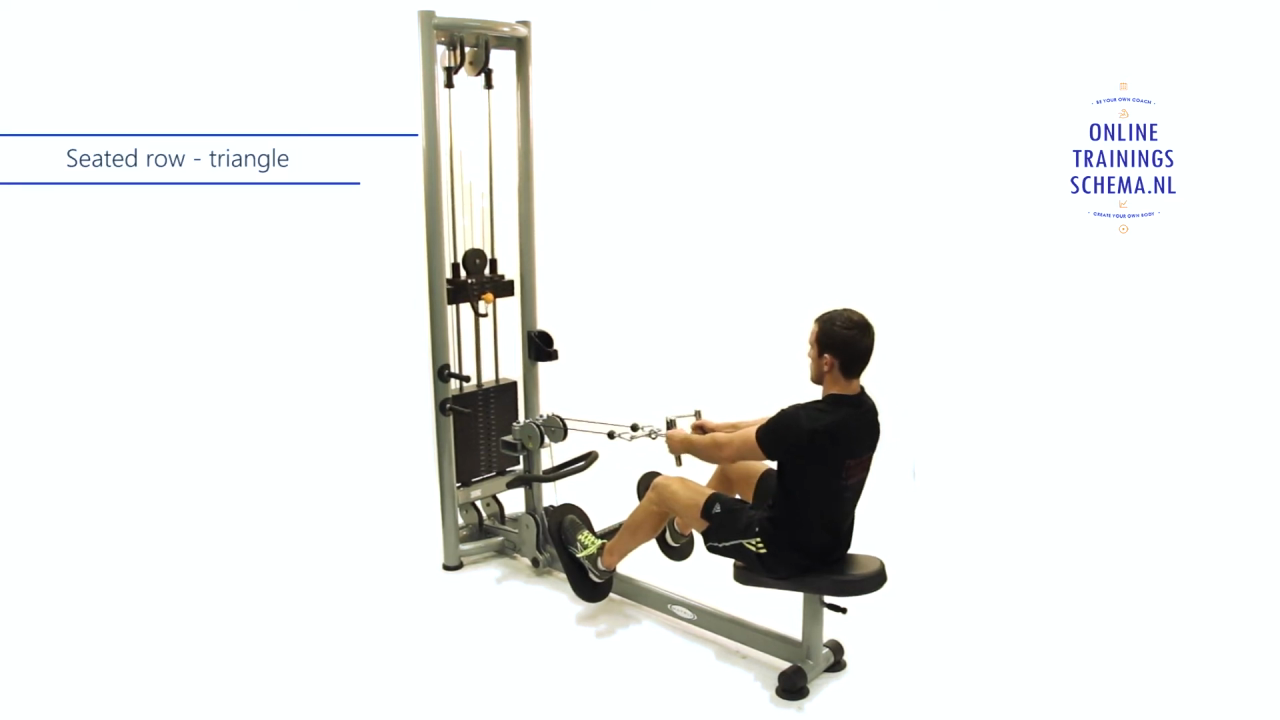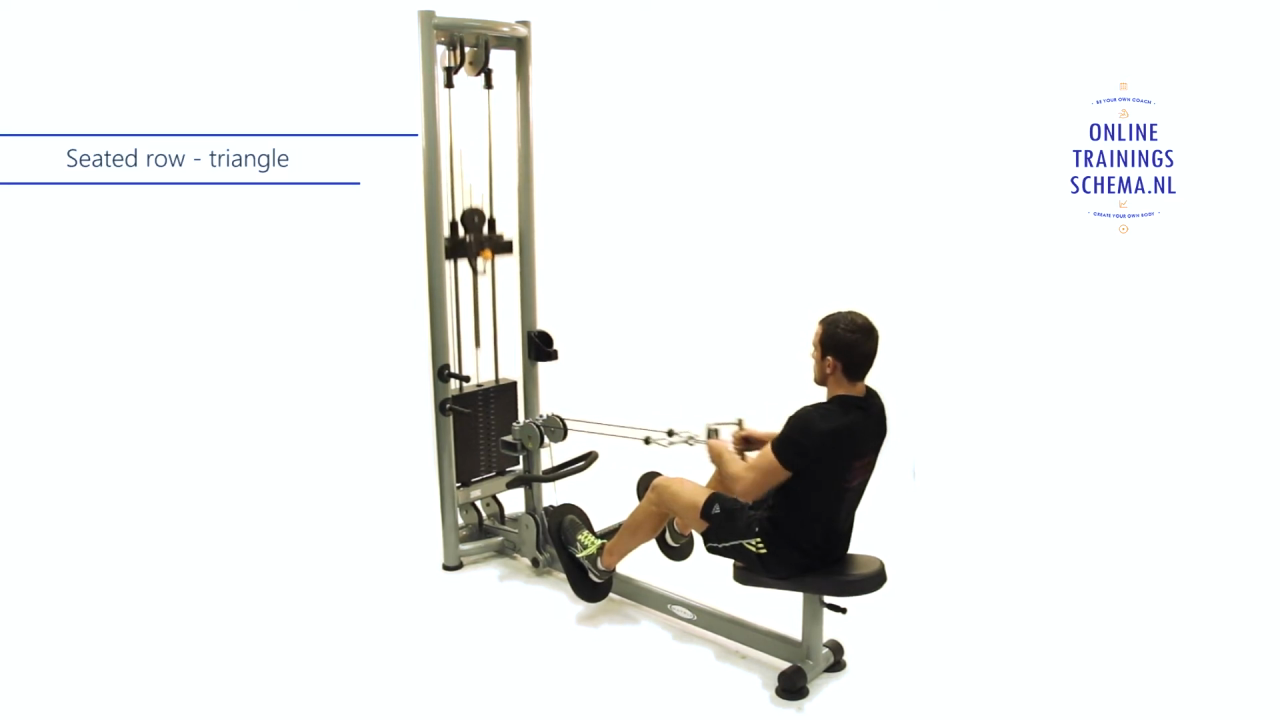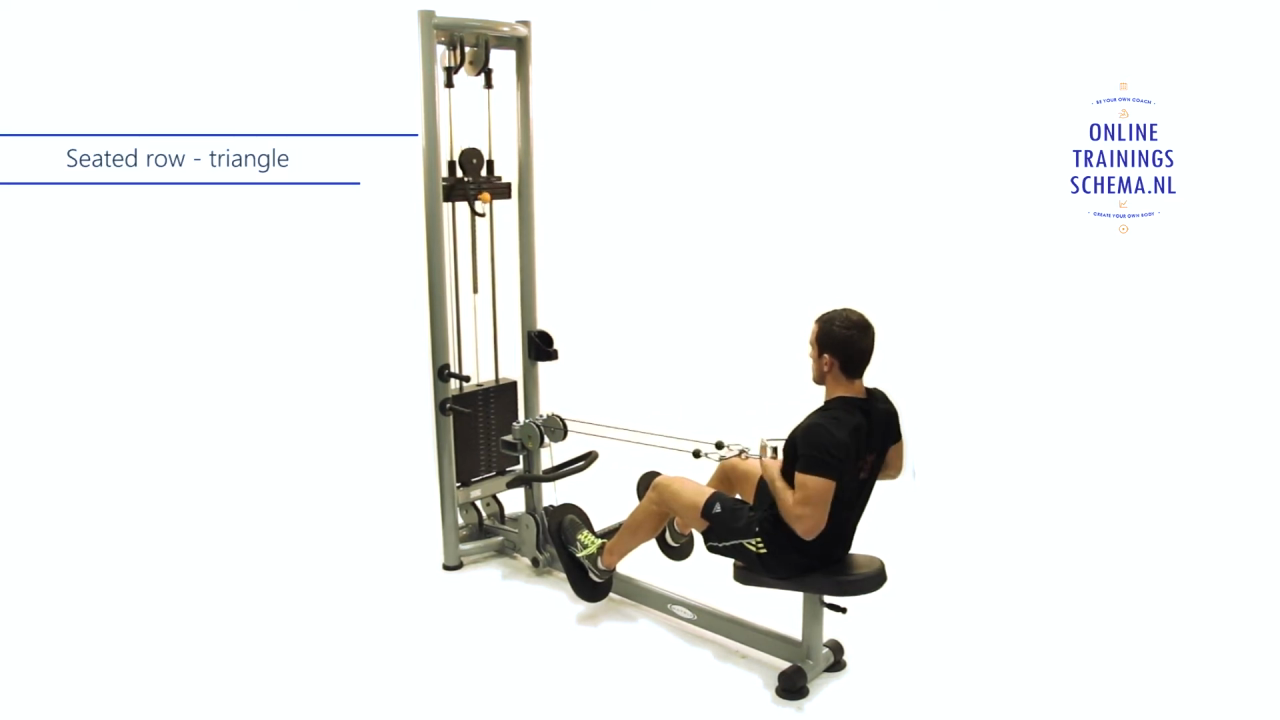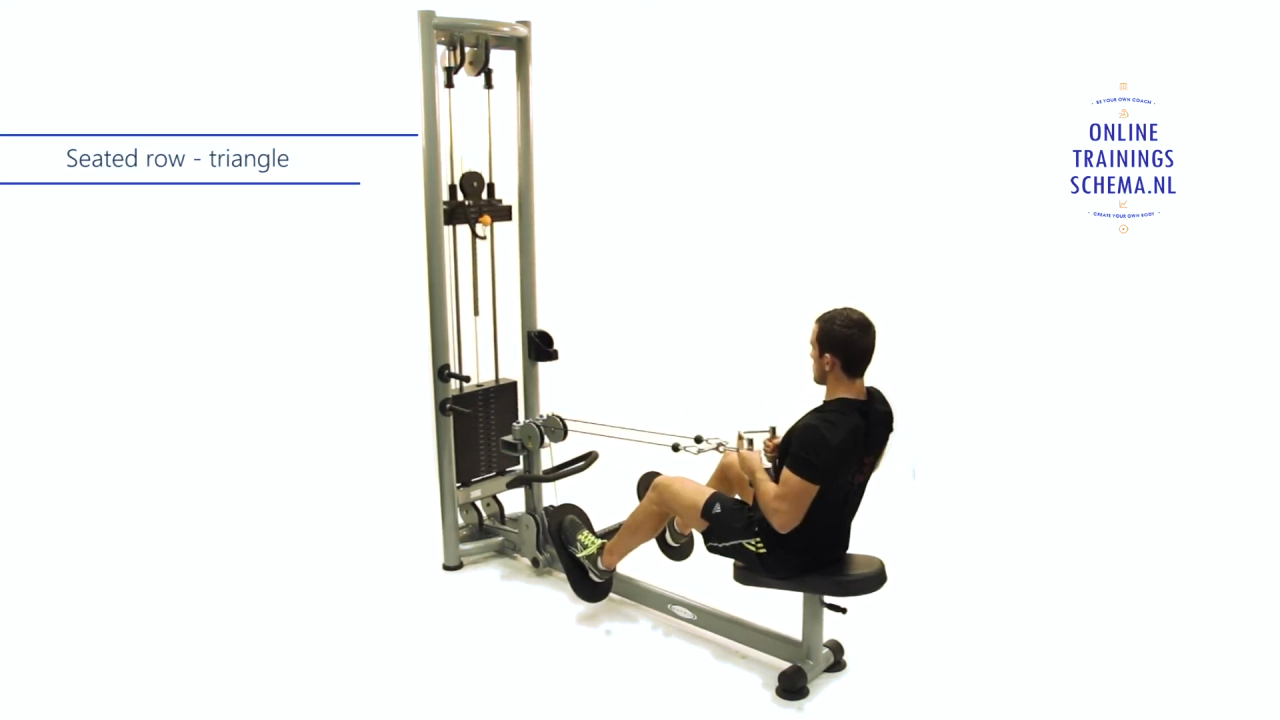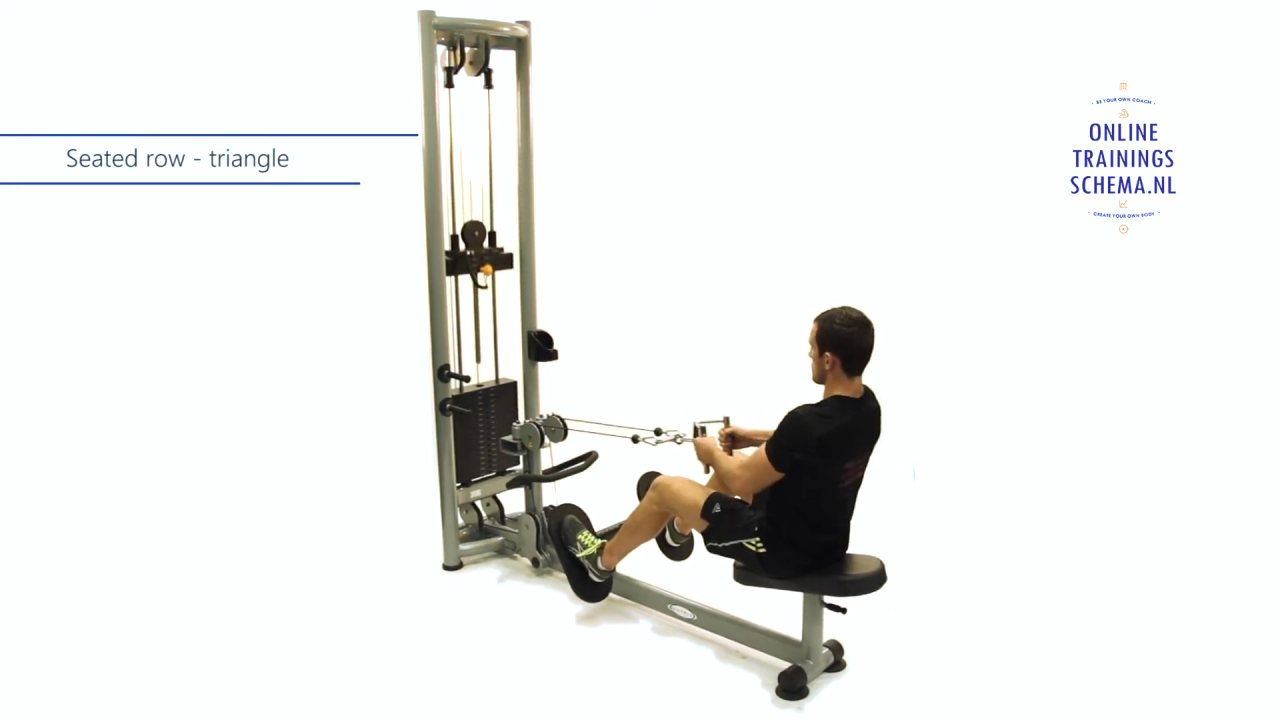
dt=0.5s
person 1, frame 1
left shoulder: (807, 422)
right shoulder: (861, 407)
left elbow: (726, 450)
left wrist: (686, 442)
right wrist: (721, 427)
left hip: (785, 547)
right hip: (828, 538)
left knee: (664, 488)
right knee: (732, 466)
left ankle: (603, 560)
right ankle: (680, 527)
person 1, frame 2
left shoulder: (815, 422)
right shoulder: (871, 407)
left elbow: (743, 487)
left wrist: (721, 453)
right wrist: (772, 441)
left hip: (785, 548)
right hip: (828, 540)
left knee: (663, 488)
right knee: (731, 464)
left ankle: (603, 560)
right ankle: (679, 528)
person 1, frame 3
left shoulder: (821, 431)
right shoulder: (882, 408)
left elbow: (807, 524)
right elbow: (892, 468)
left wrist: (775, 476)
left hip: (785, 549)
right hip: (832, 543)
left knee: (664, 487)
right knee: (732, 464)
left ankle: (604, 559)
right ankle: (678, 527)
person 1, frame 4
left shoulder: (818, 430)
right shoulder: (878, 407)
left elbow: (782, 517)
left wrist: (755, 470)
left hip: (784, 550)
right hip: (827, 540)
left knee: (664, 487)
right knee: (730, 464)
left ankle: (603, 560)
right ankle: (679, 528)
person 1, frame 5
left shoulder: (809, 421)
right shoulder: (867, 405)
left elbow: (742, 483)
left wrist: (711, 453)
right wrist: (754, 438)
left hip: (781, 548)
right hip: (827, 541)
left knee: (663, 488)
right knee: (729, 463)
left ankle: (603, 560)
right ankle: (679, 527)
